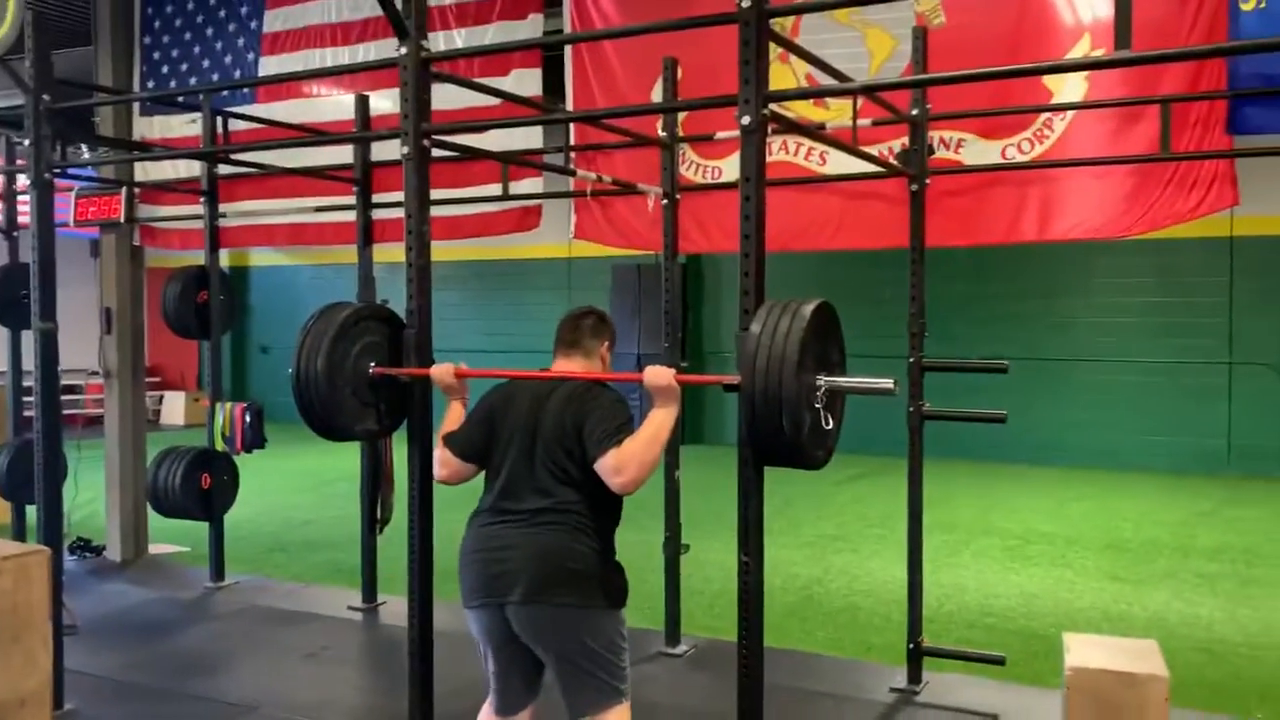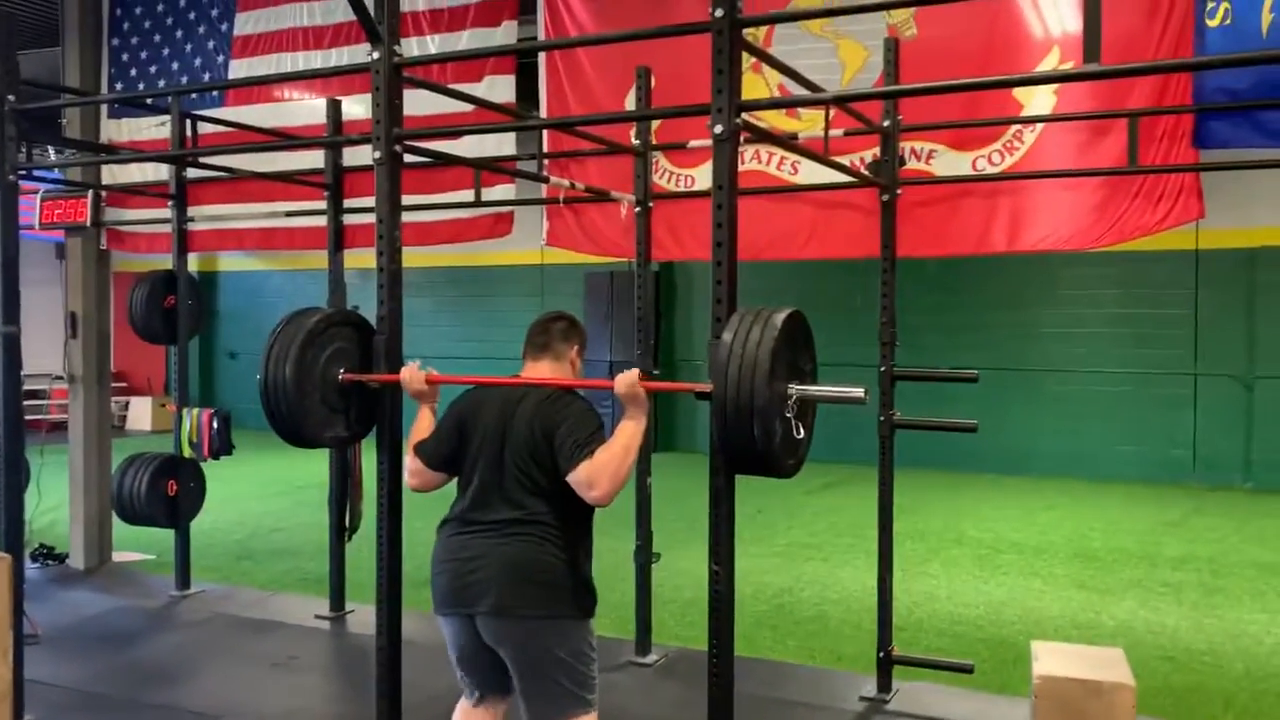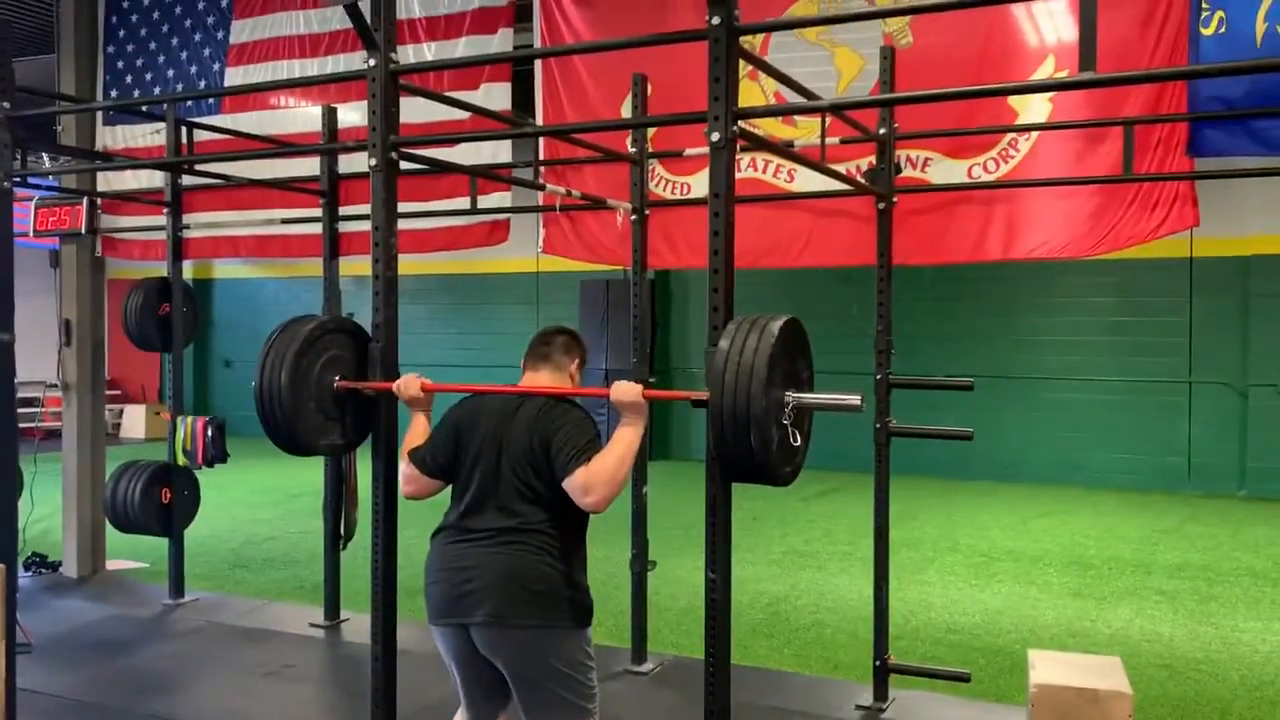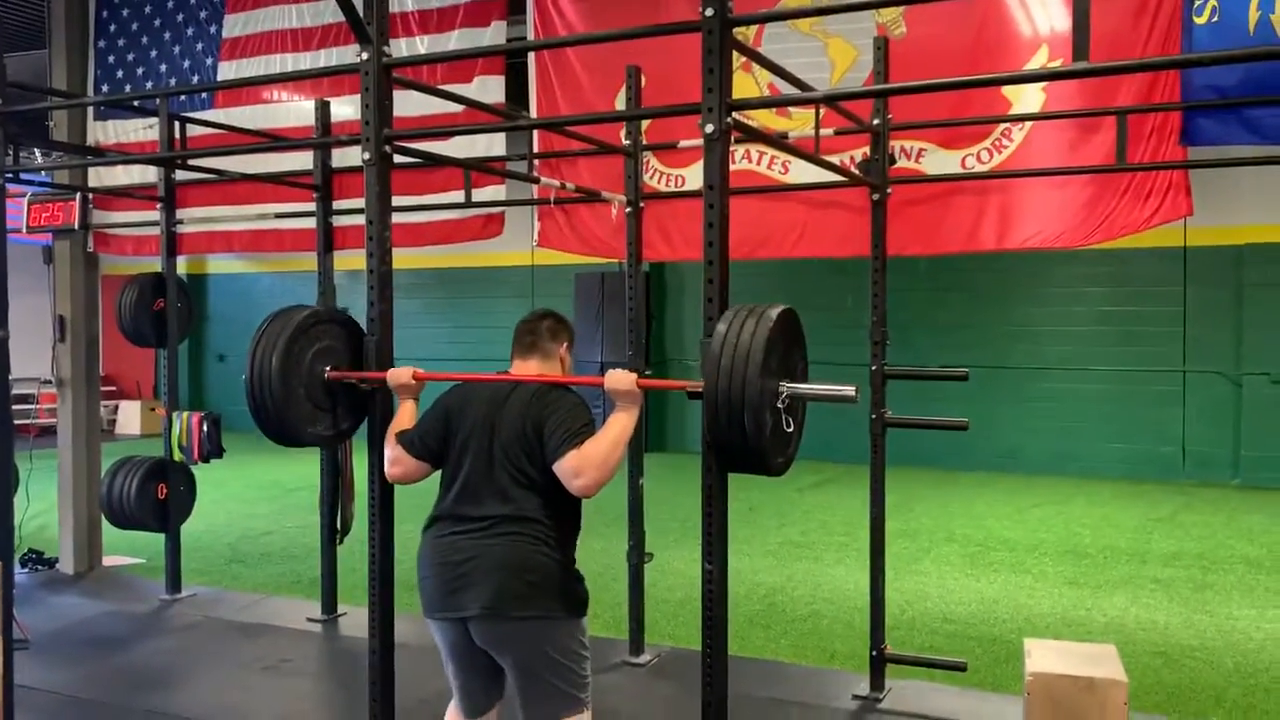
dt=0.4s
person 1, frame 1
left shoulder: (502, 397)
right shoulder: (598, 402)
left elbow: (446, 468)
right elbow: (623, 473)
left wrist: (456, 399)
right wrist: (664, 406)
left hip: (485, 567)
right hip: (562, 575)
person 1, frame 2
left shoulder: (472, 402)
right shoulder: (568, 410)
left elbow: (418, 476)
right elbow: (597, 486)
left wrist: (426, 405)
right wrist: (634, 415)
left hip: (456, 575)
right hip: (532, 583)
person 1, frame 3
left shoulder: (468, 411)
right shoulder: (565, 419)
left elbow: (412, 482)
right elbow: (593, 491)
left wrist: (419, 411)
right wrist: (631, 422)
left hip: (449, 585)
right hip: (526, 592)
person 1, frame 4
left shoulder: (459, 398)
right shoulder: (558, 403)
left elbow: (397, 466)
right elbow: (583, 476)
left wrist: (407, 398)
right wrist: (625, 408)
left hip: (445, 574)
right hip: (524, 582)
